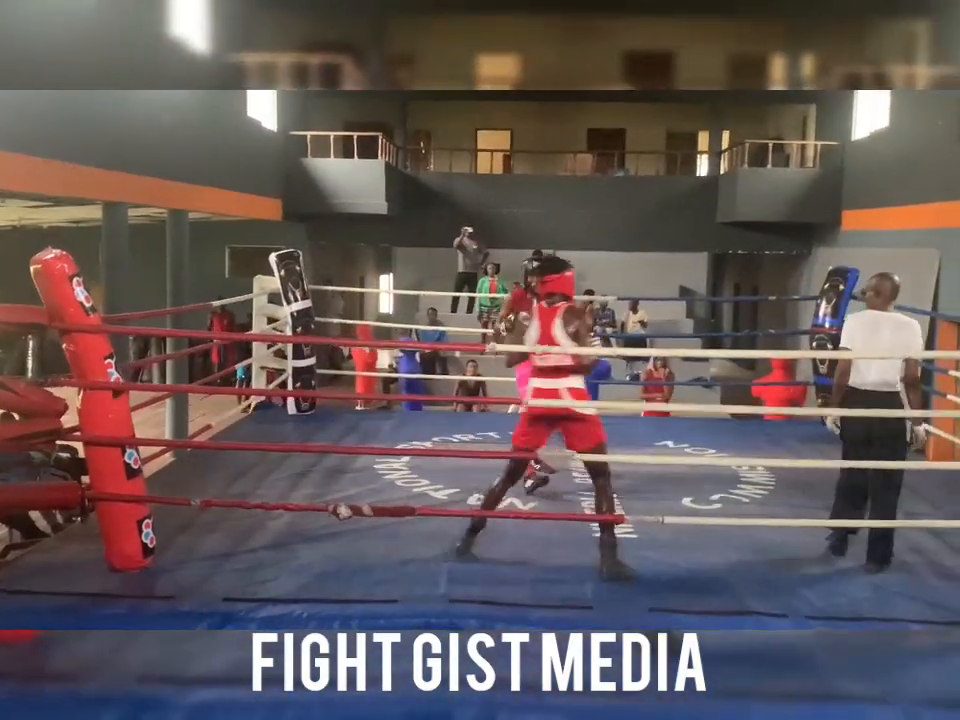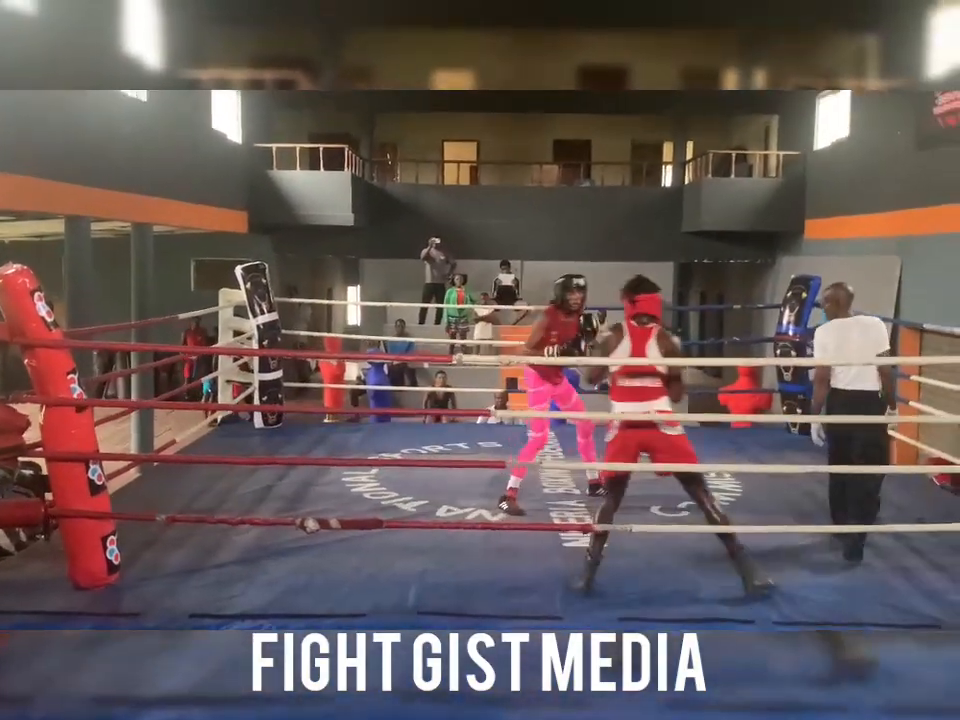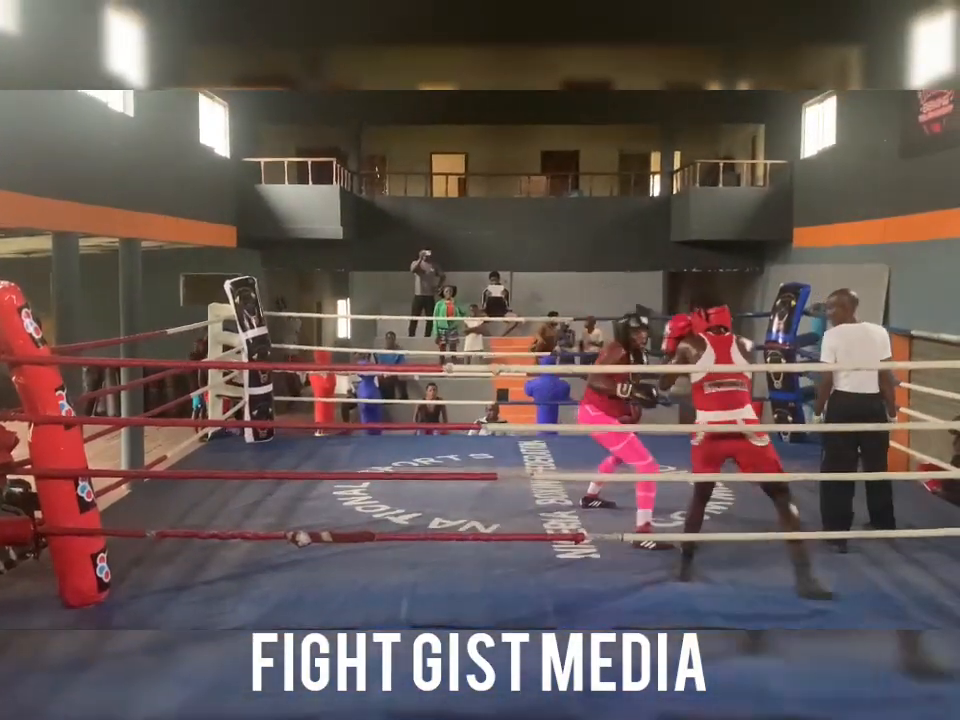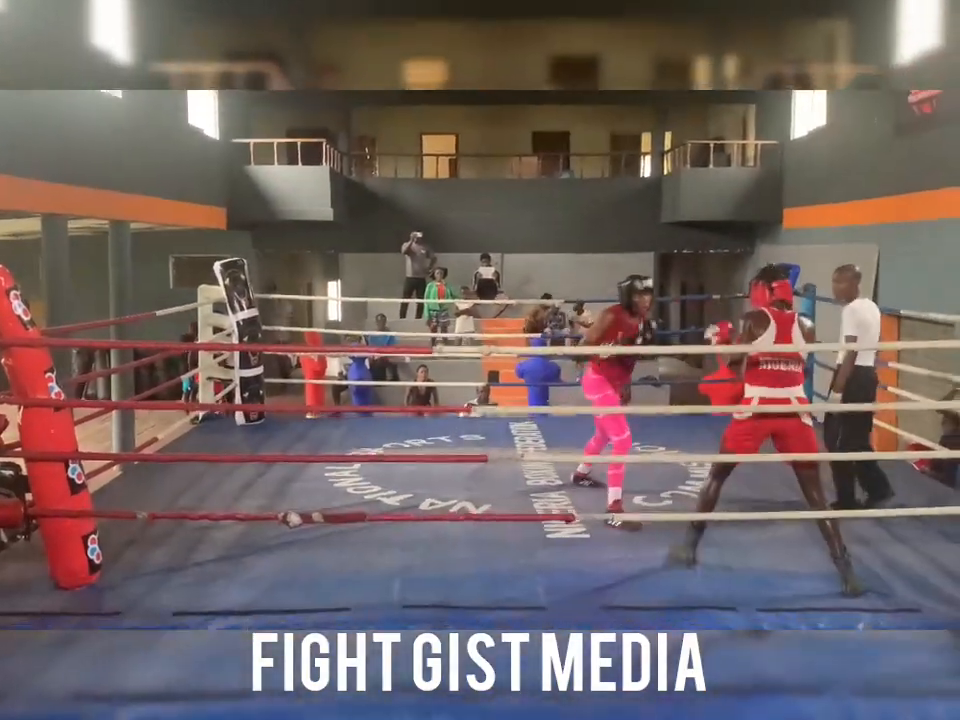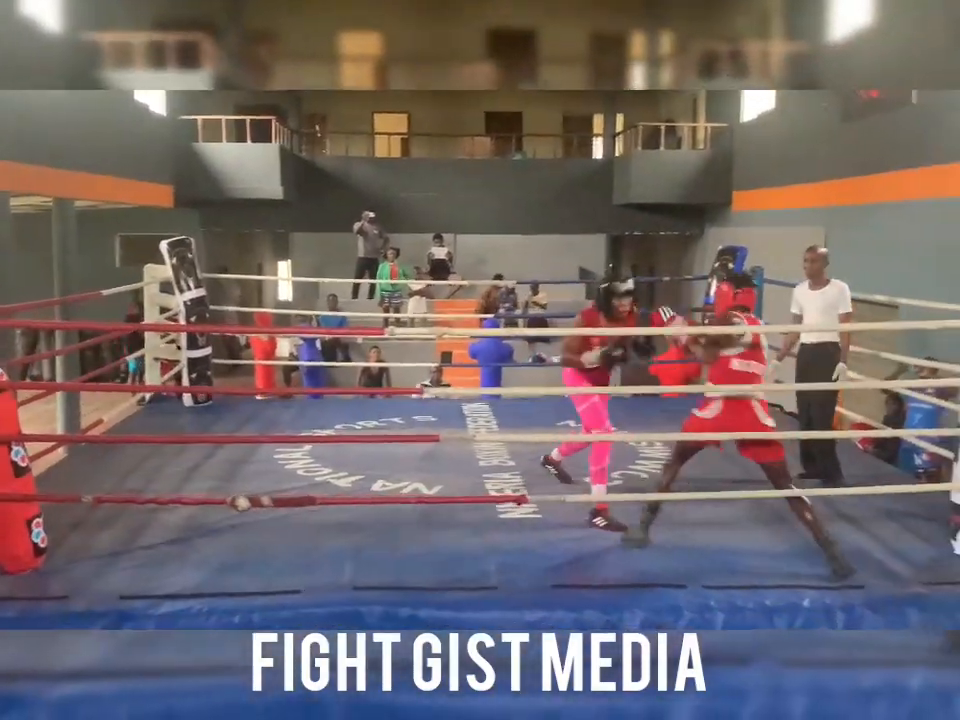
dt=0.5s
person 1, frame 1
left shoulder: (529, 315)
right shoulder: (576, 315)
left elbow: (512, 358)
right elbow: (593, 363)
right wrist: (581, 355)
left hip: (538, 400)
right hip: (572, 400)
left knee: (511, 474)
right knee: (601, 478)
left ankle: (469, 538)
right ankle: (608, 559)
person 1, frame 2
left shoulder: (613, 336)
right shoulder: (667, 340)
left elbow: (593, 376)
right elbow: (677, 394)
left hip: (624, 425)
right hip: (661, 423)
left knee: (612, 499)
right knee: (703, 497)
left ankle: (589, 573)
right ankle: (748, 573)
person 1, frame 3
left shoulder: (691, 345)
right shoulder: (745, 346)
left elbow: (663, 383)
left wrist: (671, 348)
left hip: (710, 432)
right hip: (747, 431)
left knee: (698, 501)
right knee: (784, 502)
left ankle: (685, 567)
right ankle: (805, 577)
person 1, frame 4
left shoulder: (753, 319)
right shoulder: (806, 327)
left elbow: (735, 360)
left wrist: (722, 340)
left hip: (754, 411)
right hip: (793, 413)
left knee: (717, 476)
right knee: (814, 493)
left ankle: (689, 545)
right ankle: (846, 571)
person 1, frame 5
left shoulder: (729, 321)
right shoulder: (757, 329)
left elbow: (704, 355)
left hip: (719, 408)
right hip: (753, 412)
left knee: (675, 460)
right knee: (784, 486)
left ankle: (643, 526)
right ankle: (831, 552)
person 2, frame 1
left shoulder: (855, 320)
right shoulder: (910, 327)
left elbow: (842, 370)
right elbow: (912, 380)
left wrist: (833, 406)
right wrist: (917, 421)
left hip: (856, 402)
right hip: (889, 406)
left knee: (851, 475)
right knee: (885, 482)
left ankle: (840, 536)
right ankle: (877, 556)
person 2, frame 2
left shoulder: (824, 332)
right shoulder: (875, 325)
left elbow: (821, 379)
right elbow: (885, 372)
left wrist: (816, 416)
right wrist: (892, 406)
left hip: (838, 403)
right hip: (870, 403)
left knee: (839, 471)
right knee: (868, 474)
left ankle: (843, 529)
right ankle: (854, 537)
person 2, frame 3
left shoulder: (833, 334)
right shoulder: (879, 332)
left elbow: (826, 379)
right elbow: (887, 377)
left wrist: (817, 411)
right wrist: (892, 412)
left hip: (843, 405)
right hip: (873, 405)
left knee: (837, 473)
right knee: (877, 469)
left ankle: (838, 534)
right ankle: (884, 526)
person 2, frame 4
left shoulder: (851, 310)
right shoulder: (871, 307)
left elbow: (851, 353)
left wrist: (837, 389)
left hip: (853, 377)
right hip: (868, 375)
left knee: (839, 440)
right knee: (858, 438)
left ankle: (846, 501)
right ankle: (878, 490)
person 2, frame 5
left shoulder: (839, 289)
right shoulder: (800, 291)
left elbow: (845, 329)
left wrist: (843, 361)
right wrist: (778, 358)
left hip: (828, 353)
right hip: (805, 353)
left knee: (822, 414)
right knee: (807, 414)
left ankle: (831, 471)
right ankle: (815, 465)
person 3, frame 1
right shoulder: (516, 297)
right elbow: (498, 330)
right wrist: (507, 324)
right hip: (525, 361)
left ankle: (535, 457)
right ankle: (529, 473)
person 3, frame 2
left shoulder: (579, 318)
right shoulder: (548, 317)
left elbow: (578, 348)
right elbow: (526, 352)
left wrist: (580, 346)
right wrist: (557, 351)
left hip: (558, 378)
right hip: (538, 378)
left knee: (586, 426)
right knee: (539, 438)
left ankle: (594, 482)
right ankle: (509, 495)
person 3, frame 3
left shoulder: (629, 354)
right shoulder: (617, 351)
right elbow: (594, 382)
right wrist: (628, 390)
left hip: (598, 413)
right hip: (596, 416)
left knee: (621, 454)
right knee: (647, 465)
left ankle: (590, 496)
right ankle: (644, 533)
person 3, frame 4
left shoulder: (640, 319)
right shoulder: (612, 315)
left elbow: (634, 355)
right elbow: (584, 347)
left wrist: (641, 340)
right wrist: (612, 351)
left hip: (615, 382)
right hip: (598, 380)
left knee: (604, 434)
right knee: (623, 440)
left ankle: (581, 473)
right ankle: (614, 509)
person 3, frame 5
left shoulder: (629, 315)
right shoulder: (588, 317)
right elbow: (567, 355)
right wrist: (593, 358)
left hip: (599, 379)
right hip: (579, 379)
left knee: (592, 433)
right knee: (604, 435)
left ankle: (553, 459)
right ankle: (599, 510)
